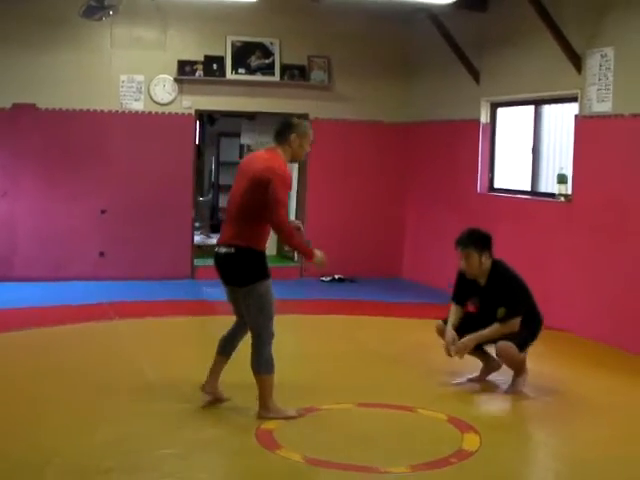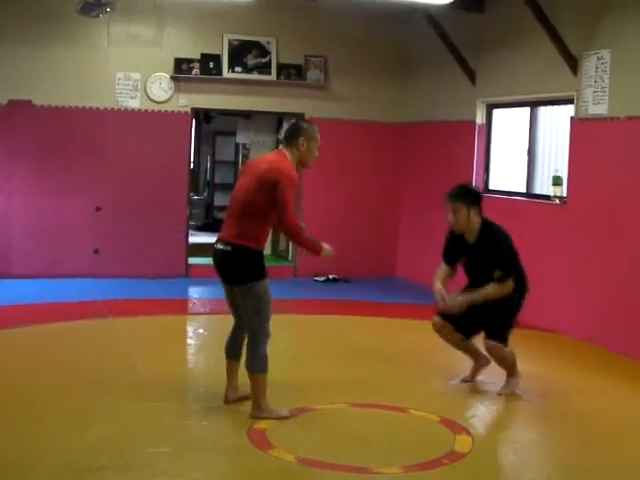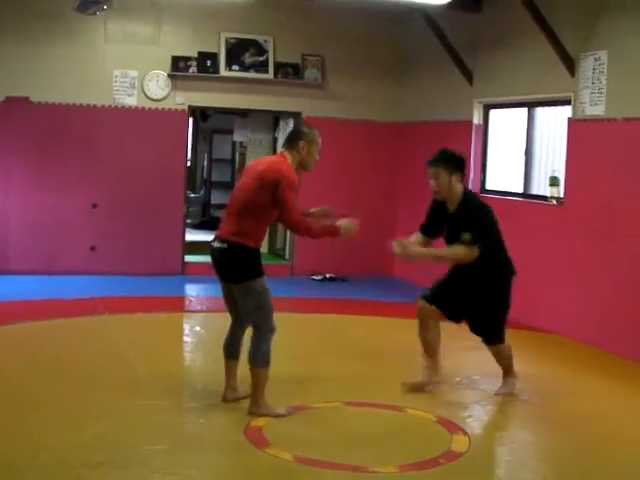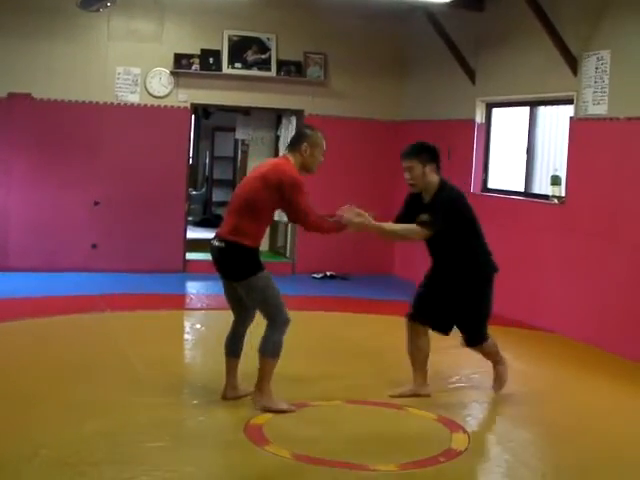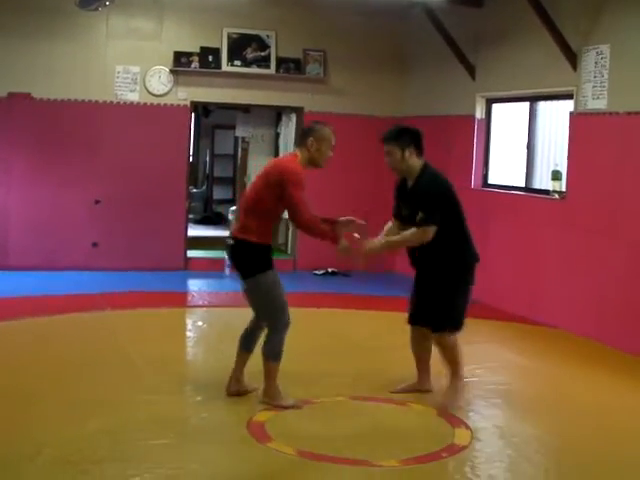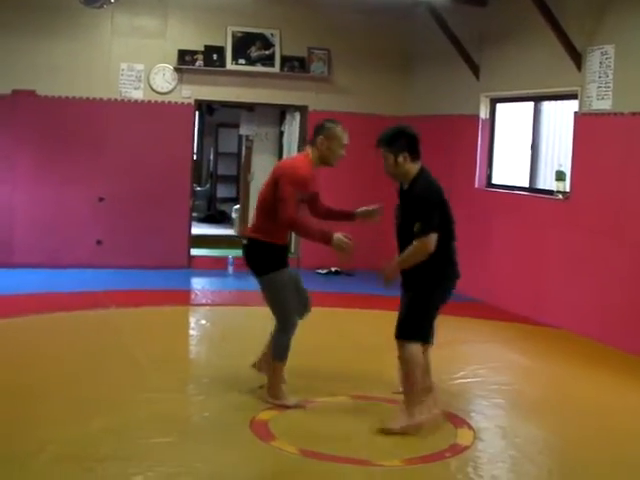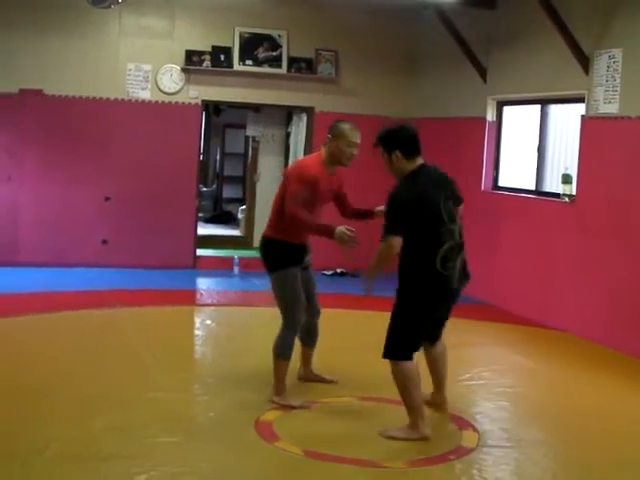
dt=0.2s
person 1, frame 1
left shoulder: (252, 160)
right shoulder: (277, 171)
right elbow: (278, 222)
left wrist: (290, 226)
right wrist: (310, 253)
left hip: (226, 251)
right hip: (246, 257)
left knee: (245, 322)
right knee: (263, 334)
left ankle: (212, 382)
right ankle: (267, 406)
person 1, frame 2
left shoulder: (259, 162)
right shoulder: (284, 172)
right elbow: (288, 224)
left wrist: (296, 228)
right wrist: (318, 248)
left hip: (225, 250)
right hip: (244, 256)
left knee: (243, 323)
right knee: (259, 333)
left ankle: (231, 387)
right ankle: (260, 406)
person 1, frame 3
left shoulder: (263, 165)
right shoulder: (284, 174)
right elbow: (294, 224)
left wrist: (313, 214)
right wrist: (336, 228)
left hip: (223, 249)
right hip: (240, 254)
left knee: (240, 321)
right knee: (264, 328)
left ankle: (230, 388)
right ankle: (259, 402)
person 1, frame 4
left shoulder: (273, 168)
right shoulder: (288, 175)
left elbow: (298, 216)
right elbow: (309, 221)
left wrist: (335, 218)
right wrist: (345, 224)
left hip: (225, 247)
right hip: (239, 252)
left knee: (243, 318)
right knee: (279, 319)
left ankle: (231, 386)
right ankle: (262, 393)
person 1, frame 5
left shoulder: (286, 167)
right shoulder: (290, 170)
left elbow: (299, 215)
right elbow: (301, 219)
left wrist: (336, 223)
right wrist: (337, 237)
left hip: (248, 247)
right hip: (250, 249)
left knee: (263, 316)
right knee: (280, 320)
left ankle: (236, 380)
right ankle: (271, 392)
person 1, frame 6
left shoulder: (306, 171)
right shoulder: (296, 170)
left elbow: (317, 210)
right elbow: (289, 217)
left wrist: (354, 215)
right wrist: (329, 238)
left hip: (274, 248)
right hip: (262, 248)
left knee: (302, 305)
right knee: (288, 318)
left ankle: (266, 359)
right ankle: (274, 392)
person 1, frame 7
left shoulder: (334, 174)
right shoulder: (306, 169)
left elbow: (346, 209)
right elbow: (293, 212)
left wrist: (376, 212)
right wrist: (331, 232)
left hip: (298, 248)
right hip: (278, 247)
left knee: (312, 313)
right knee: (293, 319)
left ankle: (306, 369)
right ankle: (279, 391)
person 2, frame 1
left shoulder: (506, 280)
right shoulder: (465, 274)
left elbow: (511, 324)
right elbow: (457, 305)
left wrist: (472, 340)
right wrist: (450, 329)
left hip: (521, 322)
right hip: (489, 318)
left knee: (504, 348)
right knee: (442, 329)
left ankle: (520, 372)
right ankle: (490, 363)
person 2, frame 2
left shoulder: (497, 239)
right shoulder: (456, 234)
left elbow: (506, 286)
right elbow: (448, 264)
left wrist: (466, 299)
right wrist: (439, 285)
left hip: (508, 293)
right hip: (478, 289)
left knee: (492, 342)
right knee: (441, 322)
left ankle: (513, 375)
right ankle: (480, 359)
person 2, frame 3
left shoulder: (476, 209)
right shoulder: (439, 205)
left elbow: (469, 252)
right elbow: (426, 235)
left wrist: (425, 253)
right wrist: (408, 245)
left hip: (493, 276)
right hip: (463, 272)
left knee: (492, 337)
right knee: (426, 309)
left ankle: (509, 376)
right ankle: (431, 374)
person 2, frame 4
left shoulder: (450, 199)
right shoulder: (416, 199)
left elbow: (418, 232)
right elbow: (398, 229)
left wrist: (373, 225)
right wrist: (364, 223)
left hip: (474, 273)
right hip: (444, 271)
left knee: (475, 338)
right knee: (416, 322)
left ankle: (498, 364)
right ankle: (419, 384)
person 2, frame 5
left shoulder: (433, 186)
right shoulder: (403, 185)
left elbow: (424, 233)
right elbow: (398, 221)
left wrist: (383, 244)
right wrist: (381, 240)
left hip: (455, 264)
right hip: (429, 264)
left knee: (440, 327)
right knee: (418, 324)
left ankle: (456, 378)
right ankle: (424, 380)
person 2, frame 6
left shoulder: (421, 194)
right shoulder: (414, 186)
left elbow: (426, 244)
left wrist: (395, 267)
left hip: (432, 274)
right hip: (435, 270)
left knee: (408, 338)
right knee: (418, 329)
left ankle: (417, 411)
right ankle: (422, 383)
person 2, frame 7
left shoulder: (403, 195)
right shoulder: (441, 179)
left elbow: (392, 246)
right elbow: (458, 208)
left wrist: (372, 272)
left hip: (423, 283)
right hip: (451, 277)
left knee: (400, 353)
right knee: (431, 337)
left ankle: (417, 425)
right ankle: (440, 395)
